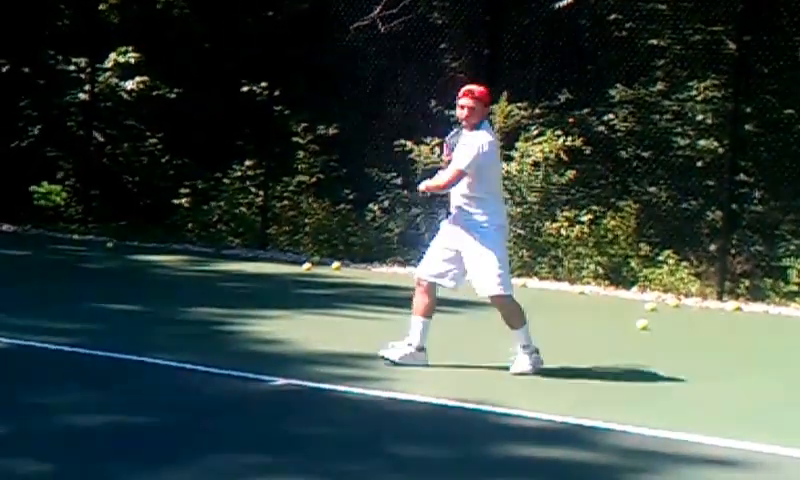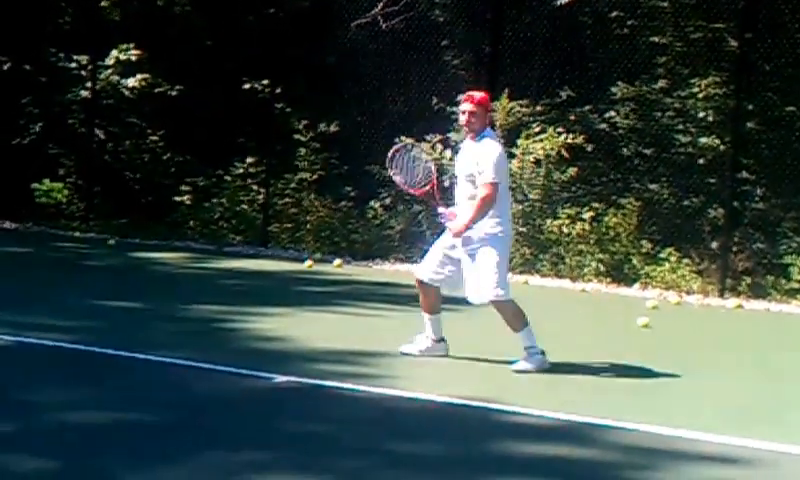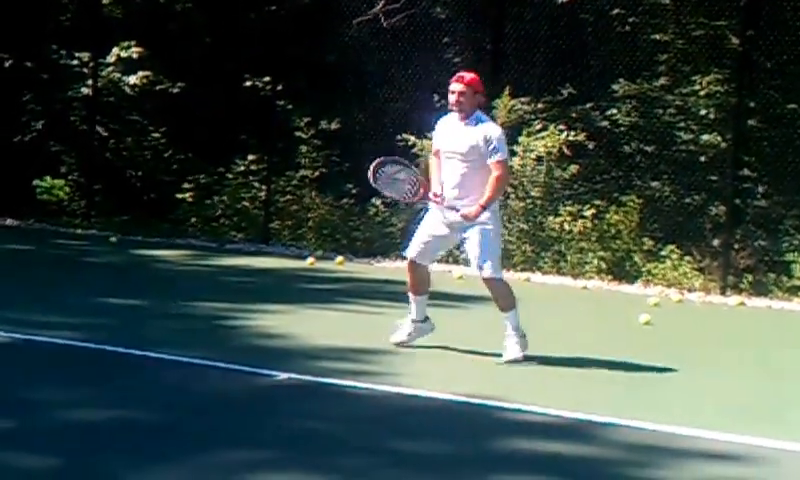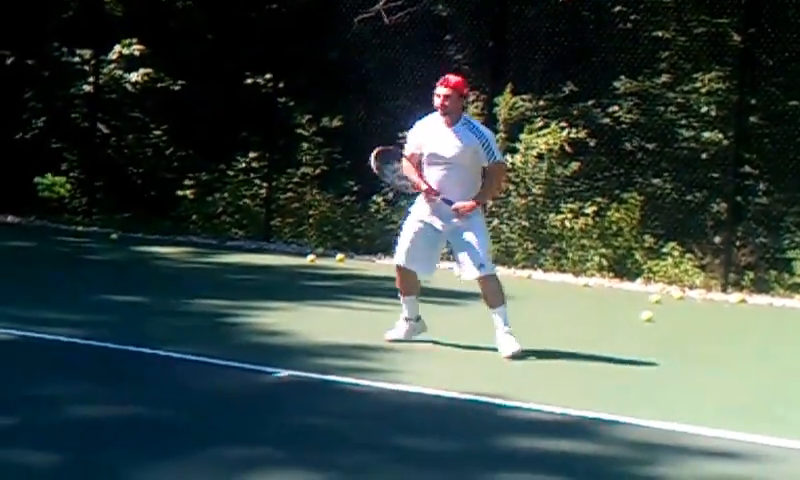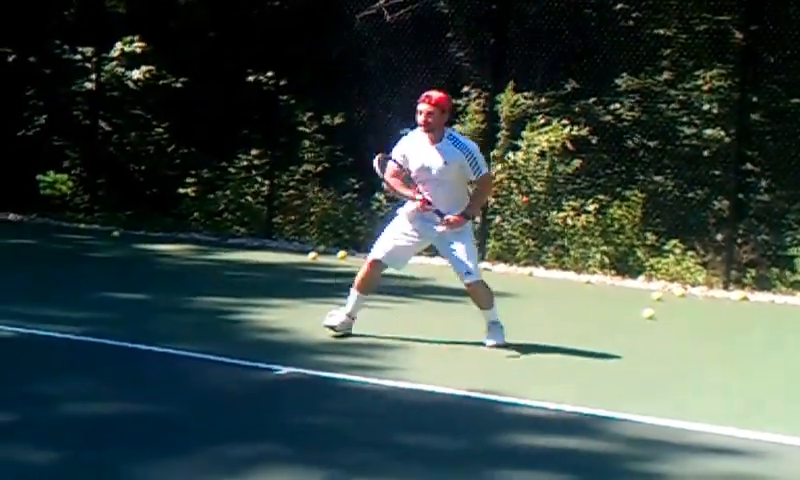
dt=0.2s
person 1, frame 1
left shoulder: (479, 141)
right shoulder: (469, 135)
left elbow: (449, 179)
left wrist: (427, 185)
right wrist: (449, 161)
left hip: (484, 228)
right hip: (458, 226)
left knee: (497, 293)
right knee: (425, 281)
left ankle: (528, 350)
right ankle: (415, 346)
person 1, frame 2
left shoulder: (490, 150)
right shoulder: (467, 144)
left elbow: (488, 195)
left wrist: (465, 226)
right wrist: (455, 212)
left hip: (490, 234)
right hip: (460, 229)
left knee: (497, 296)
right knee: (425, 279)
left ankle: (534, 353)
right ankle: (434, 340)
person 1, frame 3
left shoulder: (489, 131)
right shoulder: (443, 124)
left elbow: (500, 173)
left wrist: (482, 206)
right wrist: (435, 186)
left hip: (479, 214)
right hip: (444, 209)
left knee: (492, 274)
right knee: (415, 261)
left ankle: (515, 335)
right ankle: (418, 321)
person 1, frame 4
left shoulder: (478, 134)
right shoulder: (422, 128)
left elbow: (497, 173)
right elbow: (408, 162)
left wrist: (475, 202)
right wrist: (421, 183)
left hip: (467, 213)
right hip: (427, 210)
left knee: (483, 273)
right knee: (403, 266)
left ankle: (504, 332)
right ankle: (412, 320)
person 1, frame 5
left shoulder: (464, 148)
right shoulder: (408, 143)
left elbow: (485, 184)
right elbow: (391, 178)
left wrist: (465, 215)
right wrist: (412, 195)
left hip: (451, 223)
right hip: (414, 218)
left knee: (472, 280)
right knee: (374, 262)
left ankle: (494, 325)
right ankle: (347, 315)
